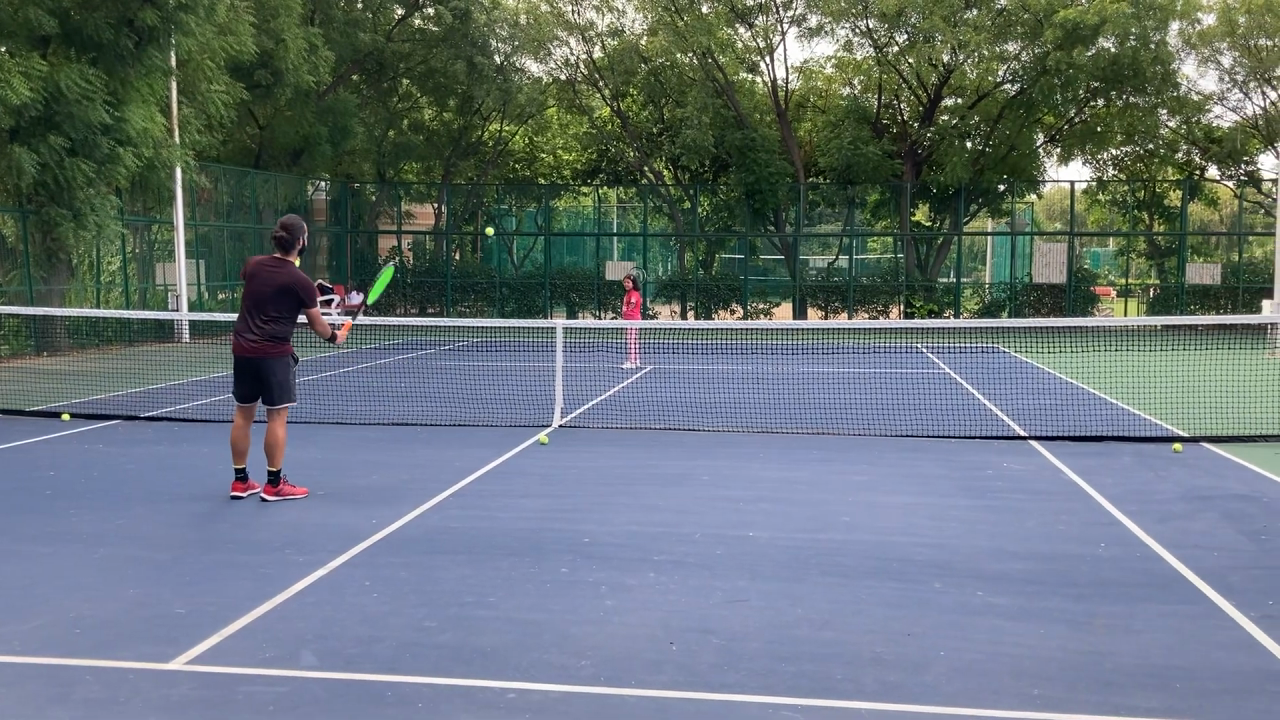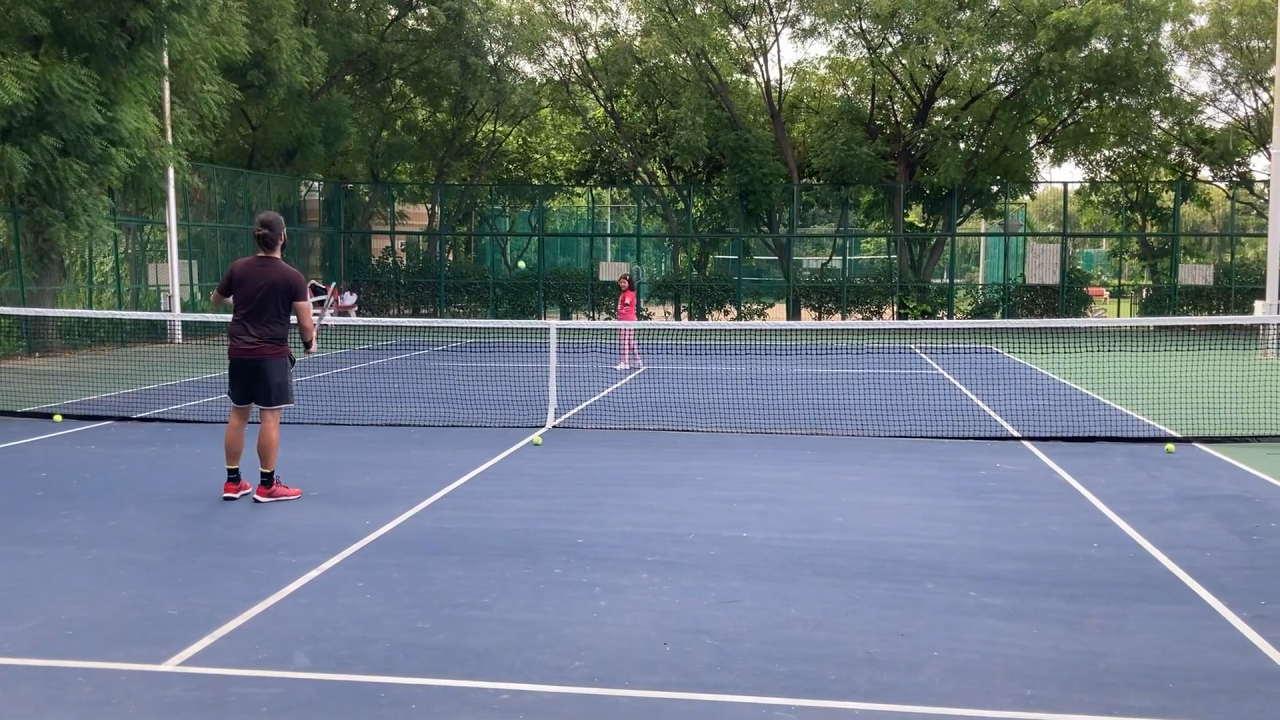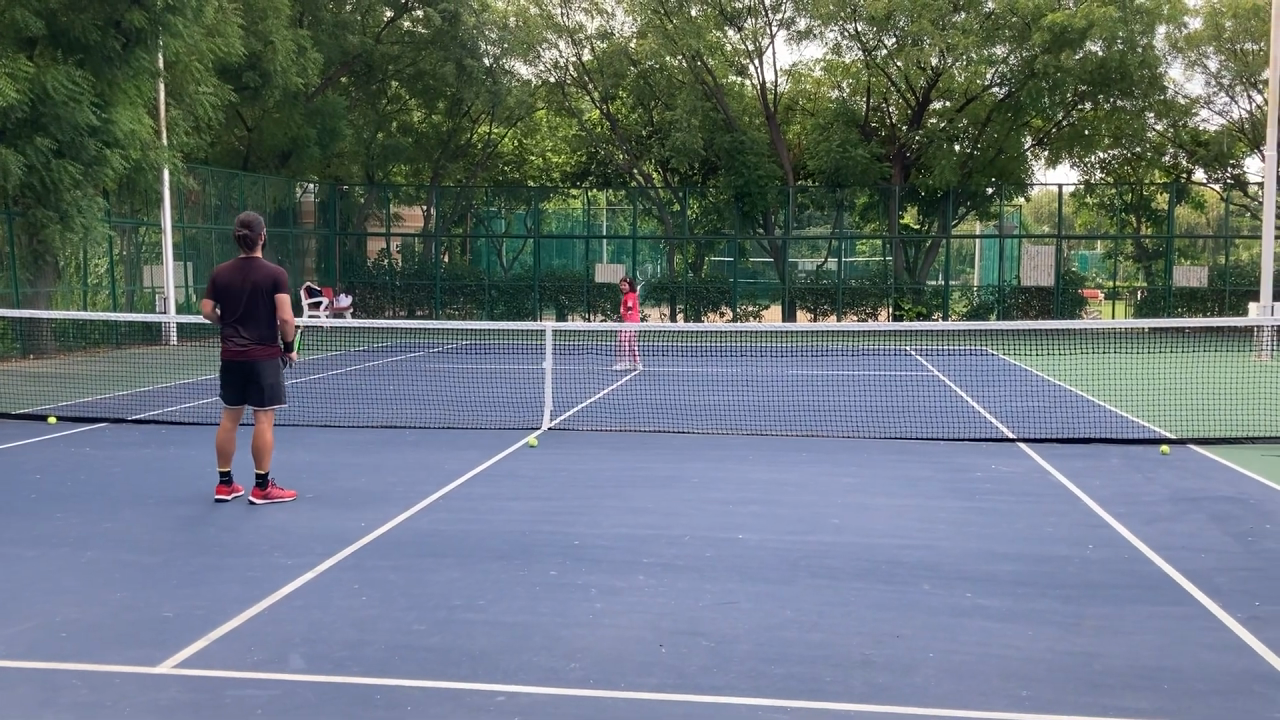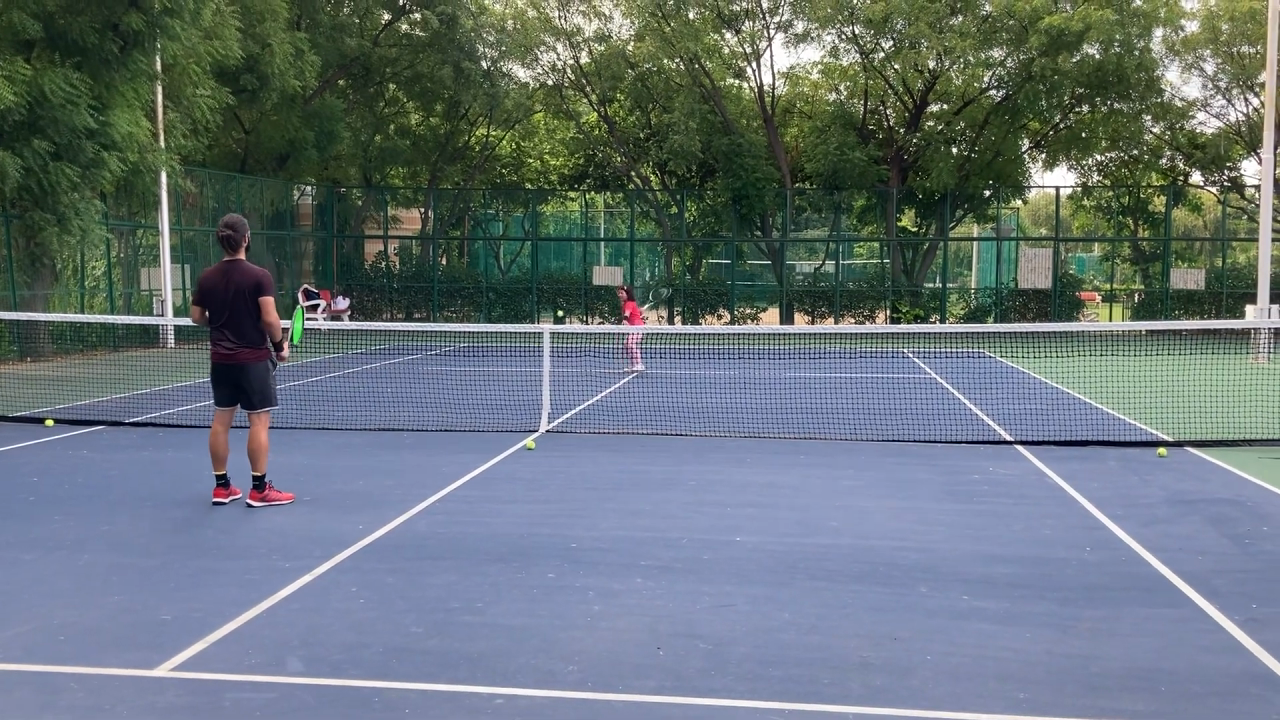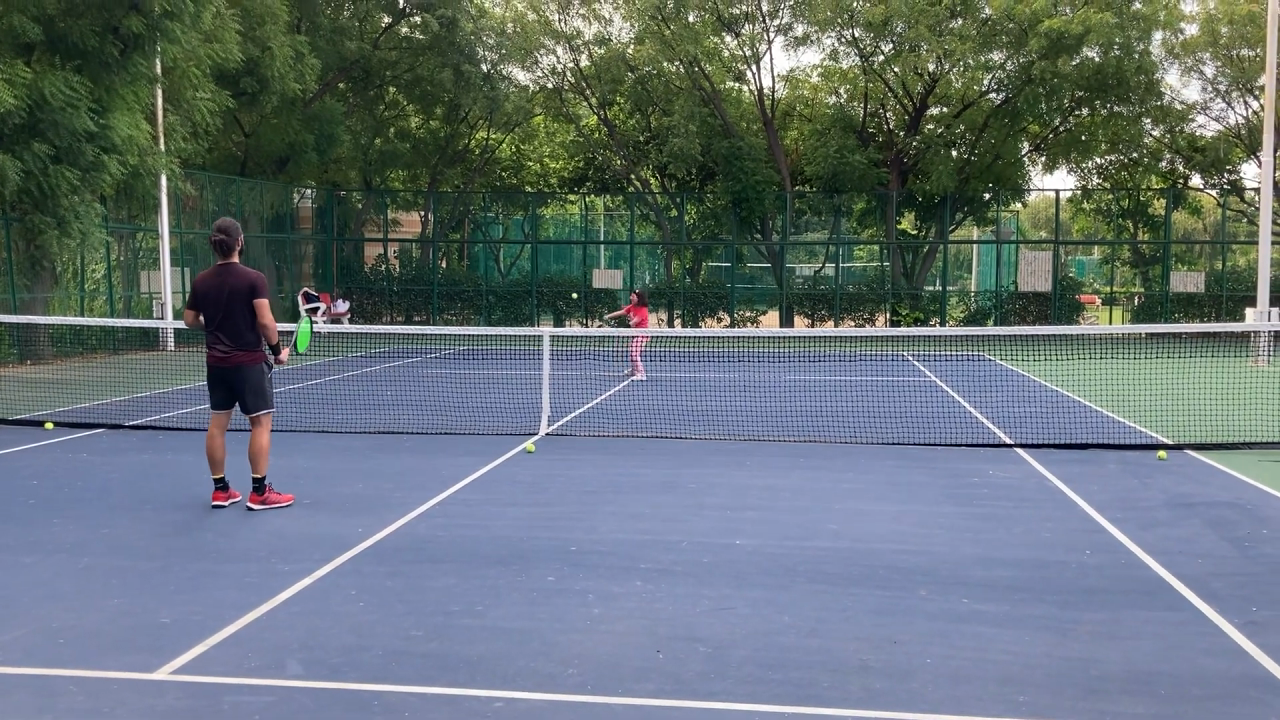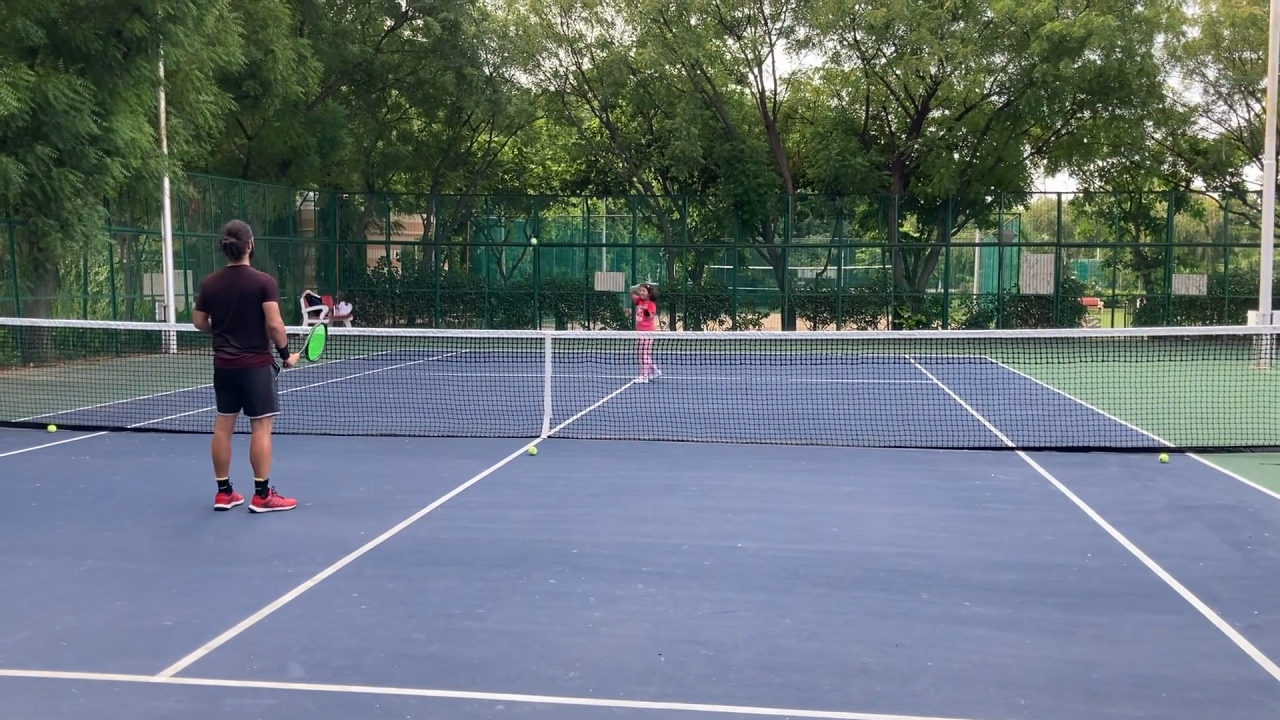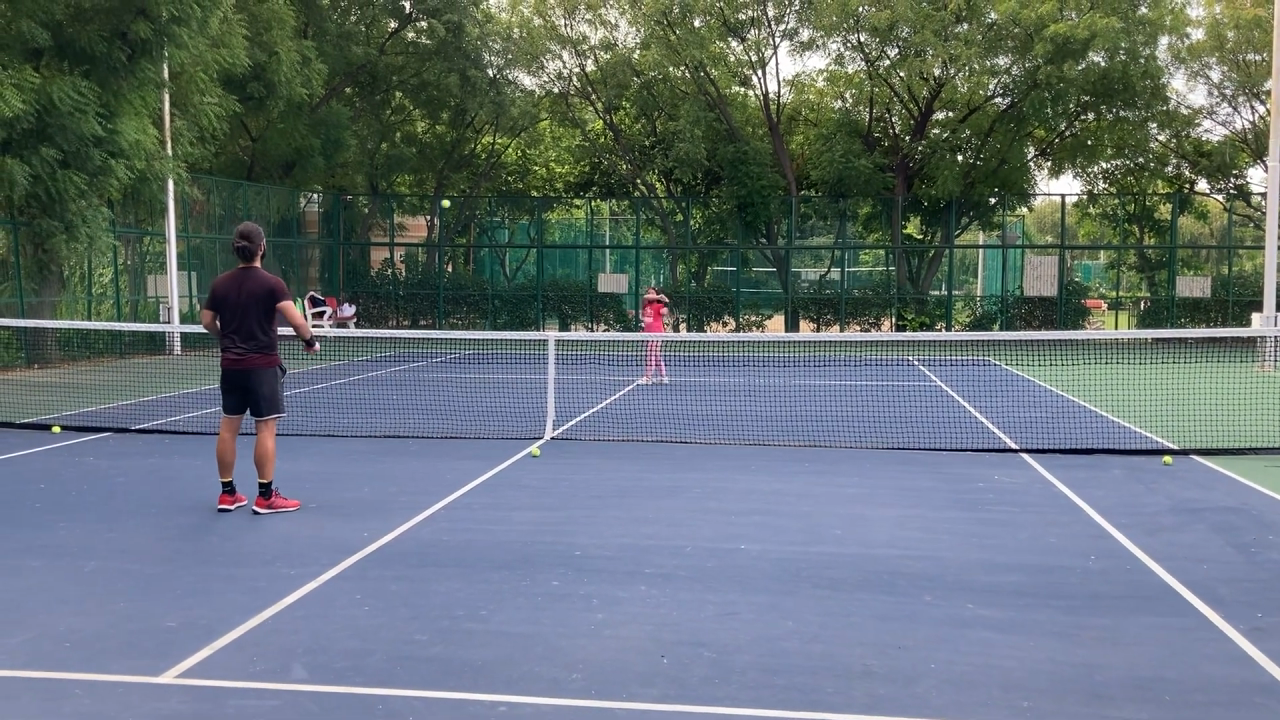
dt=0.3s
person 1, frame 1
left shoulder: (254, 264)
right shoulder: (301, 281)
right elbow: (318, 324)
right wrist: (335, 336)
left hip: (242, 350)
right hip: (274, 354)
left knee: (243, 415)
right knee: (277, 417)
left ankle: (240, 481)
right ankle: (274, 484)
person 1, frame 2
left shoulder: (238, 268)
right shoulder: (292, 276)
left elbow: (216, 299)
right elbow: (305, 322)
right wrist: (309, 343)
left hip: (239, 352)
right hip: (272, 355)
left knee: (238, 416)
right knee: (270, 418)
left ankle: (233, 482)
right ankle: (268, 485)
person 1, frame 3
left shoulder: (220, 273)
right shoulder: (275, 274)
left elbow: (207, 312)
right elbow: (286, 318)
right wrist: (289, 348)
left hip: (231, 356)
right hip: (264, 356)
left knee: (229, 418)
right knee: (264, 419)
left ankle: (225, 483)
right ankle: (262, 487)
person 1, frame 4
left shoulder: (206, 277)
right shoulder: (259, 276)
left elbow: (197, 316)
right elbow: (270, 319)
right wrist: (280, 347)
left hip: (221, 359)
right hip: (253, 358)
left knee: (221, 420)
right knee: (258, 422)
left ankle: (222, 486)
right ankle: (259, 489)
person 1, frame 5
left shoulder: (200, 281)
right shoulder: (253, 278)
left elbow: (190, 320)
right elbow: (265, 321)
right wrist: (277, 350)
left hip: (216, 362)
right hip: (249, 361)
left knee: (217, 424)
right knee: (260, 424)
left ankle: (221, 490)
right ankle: (260, 492)
person 1, frame 6
left shoulder: (210, 283)
right shoulder: (263, 282)
left elbow: (199, 322)
right elbow: (274, 324)
right wrist: (285, 354)
left hip: (224, 365)
right hip: (256, 364)
left knee: (223, 426)
right knee: (261, 427)
left ankle: (223, 492)
right ankle: (262, 495)
person 1, frame 7
left shoulder: (220, 283)
right shoulder: (270, 283)
left elbow: (207, 322)
right elbow: (295, 319)
right wrist: (310, 341)
left hip: (231, 365)
right hip: (262, 365)
left knee: (228, 427)
right knee: (266, 429)
left ankle: (227, 493)
right ankle: (266, 496)
